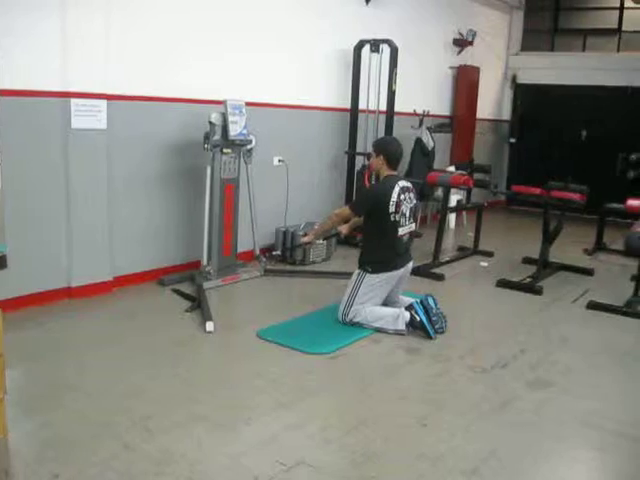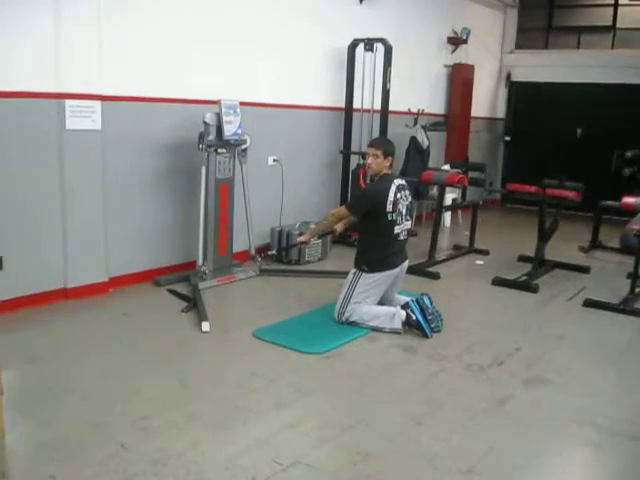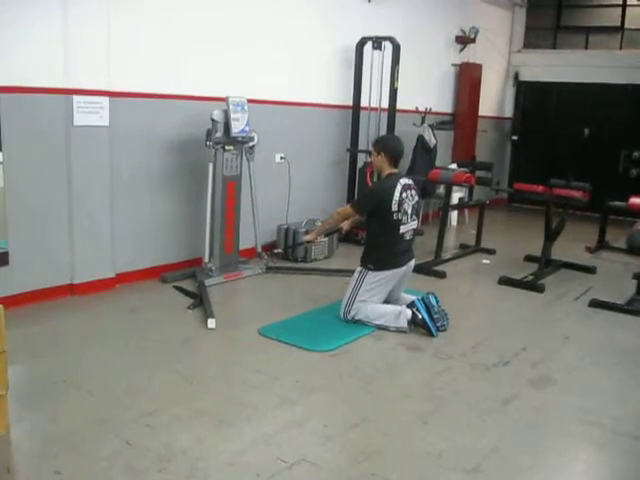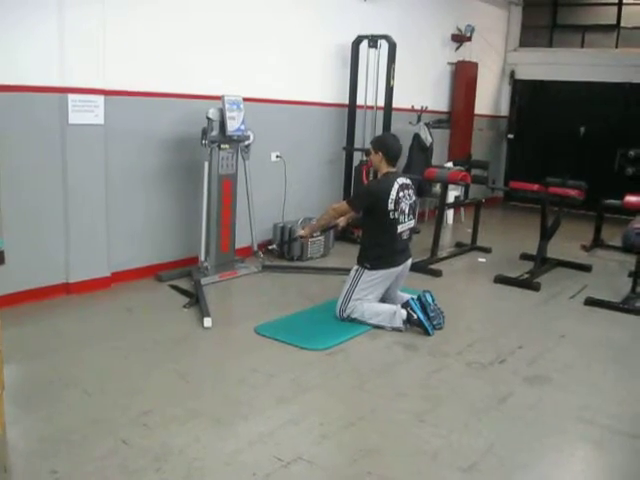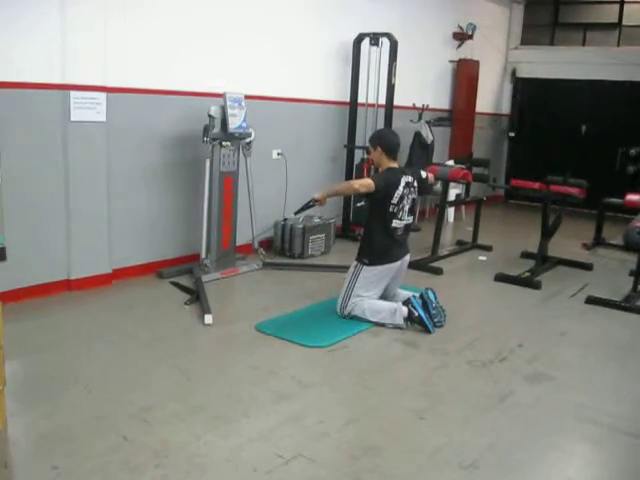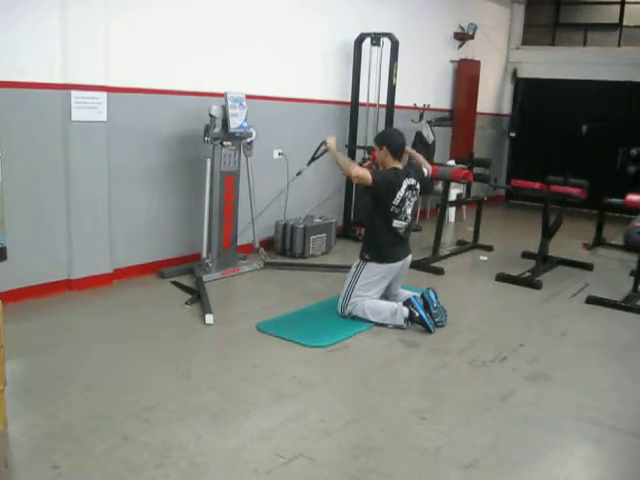
dt=0.7s
person 1, frame 1
left shoulder: (377, 191)
right shoulder: (408, 187)
left elbow: (339, 216)
left wrist: (312, 235)
right wrist: (350, 226)
left hip: (379, 268)
right hip: (403, 263)
left knee: (349, 314)
right knee: (389, 300)
left ankle: (408, 319)
right ankle: (421, 307)
person 1, frame 2
left shoulder: (374, 191)
right shoulder: (401, 185)
left elbow: (336, 215)
left wrist: (309, 235)
right wrist: (345, 223)
left hip: (376, 267)
right hip: (399, 261)
left knee: (345, 313)
right knee: (384, 299)
left ankle: (404, 318)
right ankle: (415, 306)
person 1, frame 3
left shoulder: (379, 190)
right shoulder: (409, 184)
left elbow: (341, 214)
left wrist: (314, 234)
right wrist: (352, 222)
left hip: (381, 265)
right hip: (405, 260)
left knee: (350, 311)
right knee: (389, 299)
left ankle: (409, 317)
right ankle: (421, 305)
person 1, frame 4
left shoulder: (376, 188)
right shoulder: (407, 183)
left elbow: (337, 210)
left wrist: (309, 229)
right wrist: (348, 218)
left hip: (378, 265)
right hip: (403, 259)
left knee: (347, 309)
right knee: (385, 297)
left ankle: (404, 316)
right ankle: (417, 304)
person 1, frame 5
left shoulder: (384, 179)
right shoulder: (412, 176)
left elbow: (358, 185)
right elbow: (430, 179)
left wrist: (325, 194)
left hip: (377, 259)
right hip: (401, 255)
left knee: (348, 306)
right knee: (387, 295)
left ankle: (405, 313)
right ankle: (421, 302)
person 1, frame 6
left shoulder: (386, 179)
right shoulder: (414, 177)
left elbow: (355, 173)
right elbow: (427, 167)
left wrist: (333, 149)
right wrist: (407, 149)
left hip: (379, 258)
right hip: (403, 255)
left knee: (348, 305)
right knee: (388, 294)
left ankle: (405, 313)
right ankle: (422, 301)
